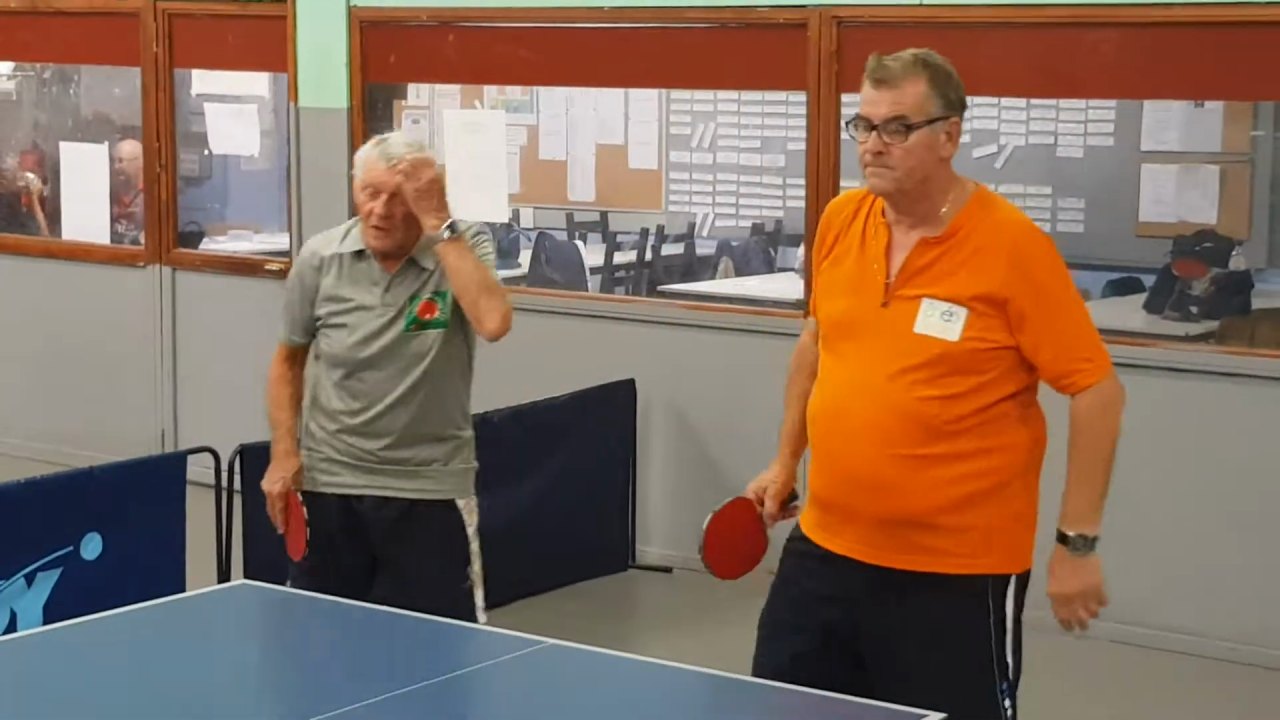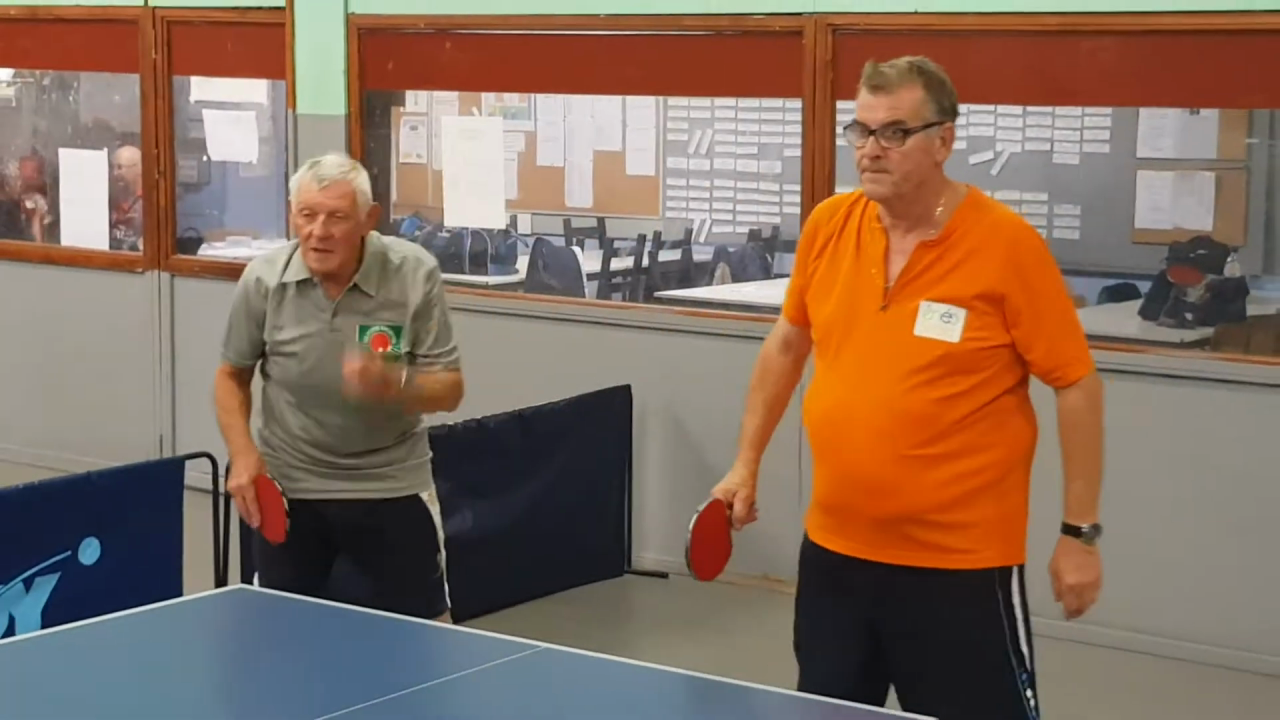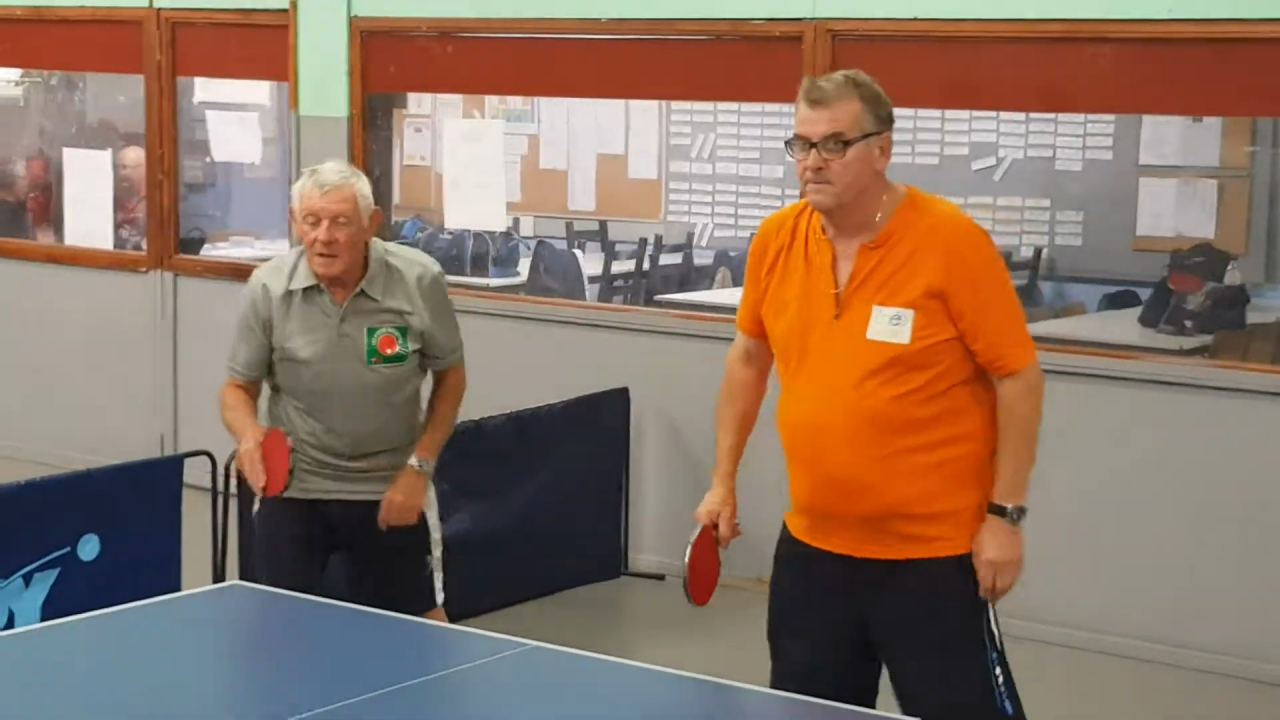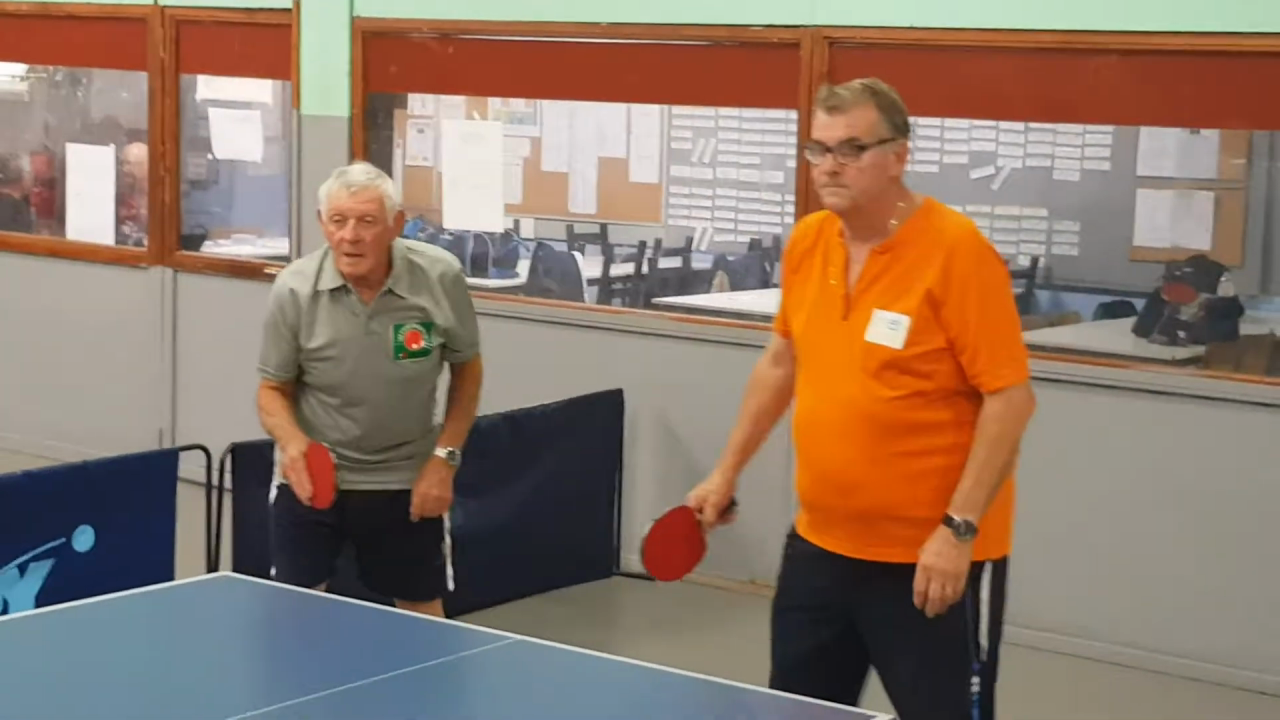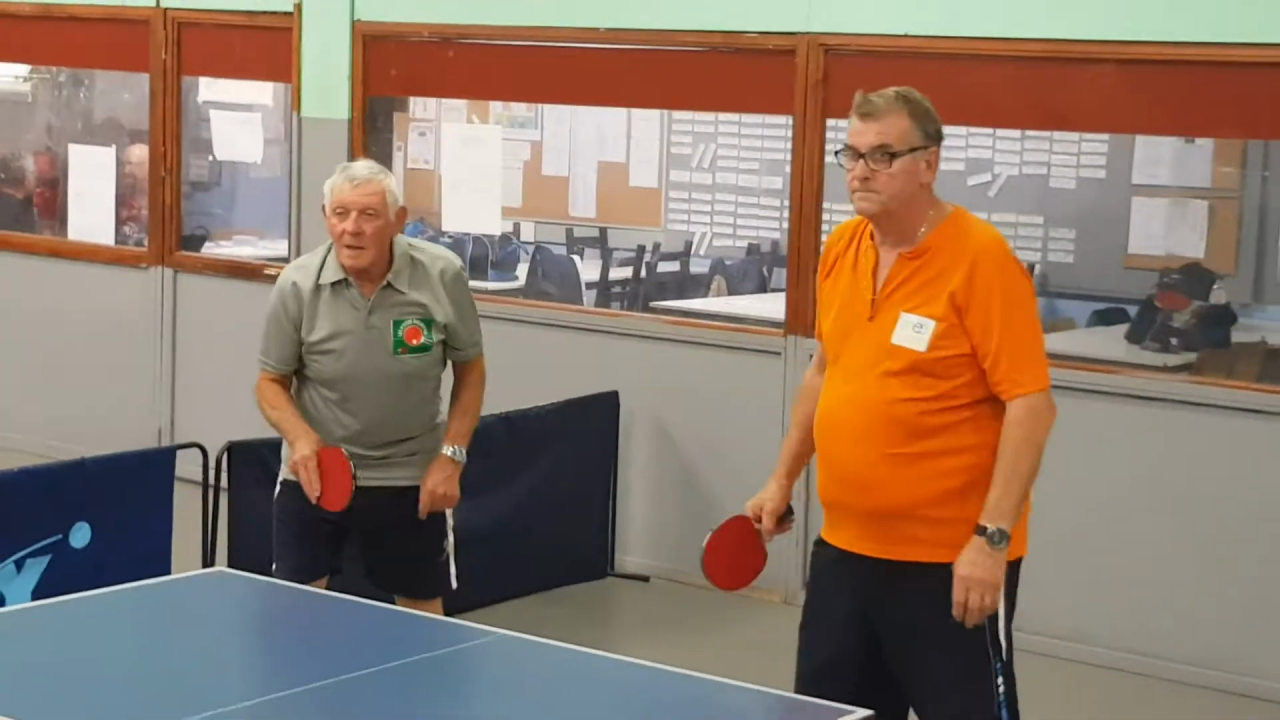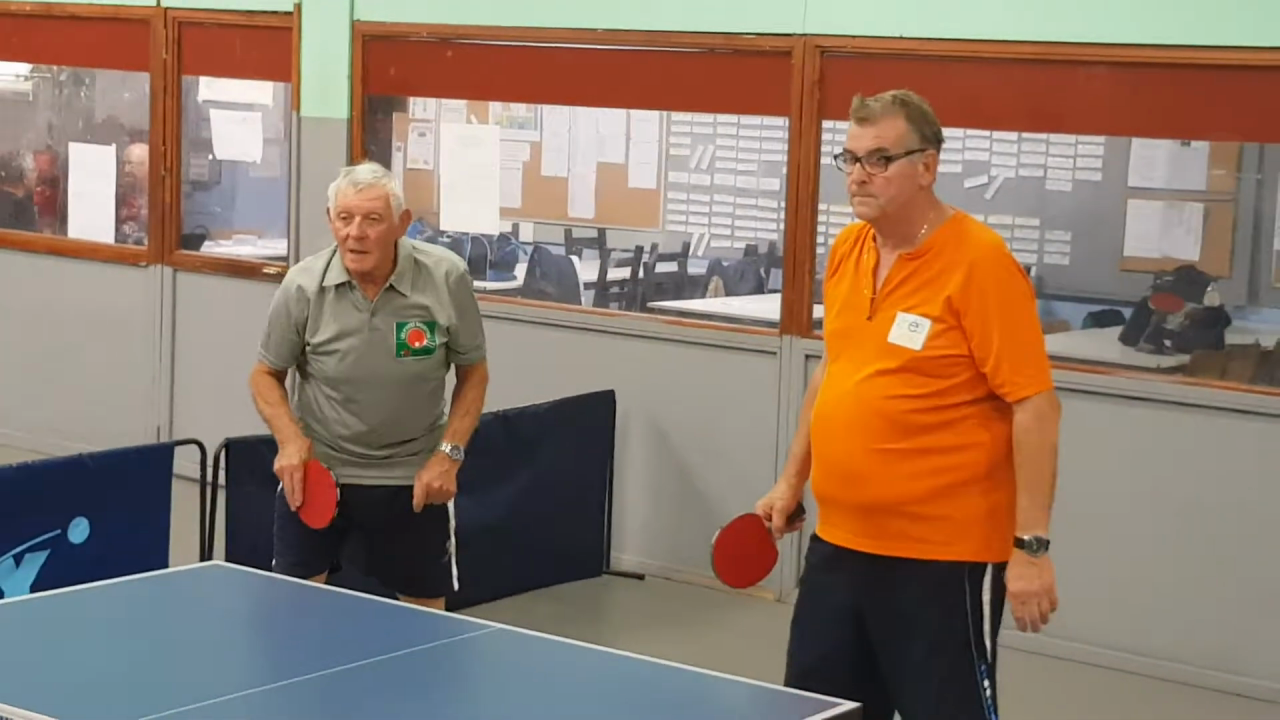
dt=0.3s
person 1, frame 1
left shoulder: (1011, 244)
right shoulder: (840, 220)
left elbow: (1096, 392)
left wrist: (1078, 542)
right wrist: (785, 460)
left hip: (954, 567)
right hip: (824, 544)
person 1, frame 2
left shoulder: (1006, 244)
right shoulder: (827, 225)
left elbow: (1078, 386)
right elbow: (786, 346)
left wrist: (1079, 532)
right wrist: (747, 462)
left hip: (958, 561)
right hip: (834, 546)
person 1, frame 3
left shoulder: (950, 240)
right shoulder: (776, 239)
left elbow: (1020, 378)
right elbow: (749, 359)
left wrist: (1005, 513)
right wrist: (724, 481)
left hip: (935, 549)
right hip: (814, 543)
person 1, frame 4
left shoulder: (956, 250)
right shoulder: (806, 242)
left elbow: (1010, 396)
left wrist: (959, 528)
right wrist: (728, 470)
left hip: (930, 552)
right hip: (820, 543)
person 1, frame 5
left shoulder: (981, 258)
right shoulder: (840, 246)
left elbow: (1030, 404)
left wrist: (994, 538)
right wrist: (782, 479)
left hip: (948, 559)
right hip: (843, 546)
person 1, frame 6
left shoulder: (980, 261)
right shoulder: (846, 248)
left elbow: (1035, 407)
left wrist: (1031, 545)
right wrist: (792, 479)
left hip: (942, 555)
right hip: (838, 543)
person 2, frame 1
left shoulder: (462, 246)
right shoulder: (319, 258)
left elbow: (493, 323)
right elbow: (289, 358)
left wrist: (439, 223)
right wrist: (284, 452)
left hip: (430, 488)
right hip: (329, 483)
person 2, frame 2
left shoulder: (414, 274)
right shoulder: (262, 280)
left elbow: (449, 389)
right elbow: (232, 375)
left wrist: (394, 384)
right wrist: (242, 453)
left hip: (392, 484)
right hip: (290, 486)
person 2, frame 3
left shoulder: (420, 280)
right shoulder: (268, 288)
left elbow: (450, 378)
right elbow: (238, 389)
left wrist: (417, 469)
right wrist: (249, 434)
left hip: (391, 486)
right hip: (294, 486)
person 2, frame 4
left shoulder: (441, 277)
right shoulder: (294, 289)
left elbow: (467, 369)
right elbow: (273, 389)
left wrist: (444, 459)
right wrist: (291, 441)
left hip: (407, 479)
right hip: (314, 476)
left knee: (423, 617)
person 2, frame 5
left shoulder: (443, 275)
right shoulder: (297, 284)
left elbow: (470, 371)
right elbow: (271, 381)
left wrist: (451, 455)
right wrist: (300, 437)
left hip: (410, 476)
right hip: (317, 472)
left knee: (423, 612)
person 2, frame 6
left shoulder: (447, 278)
right shoulder: (303, 285)
left elbow: (473, 373)
right elbow: (266, 374)
left wrist: (449, 453)
right wrist: (289, 439)
left hip: (412, 475)
right hip: (318, 469)
left knee: (426, 611)
